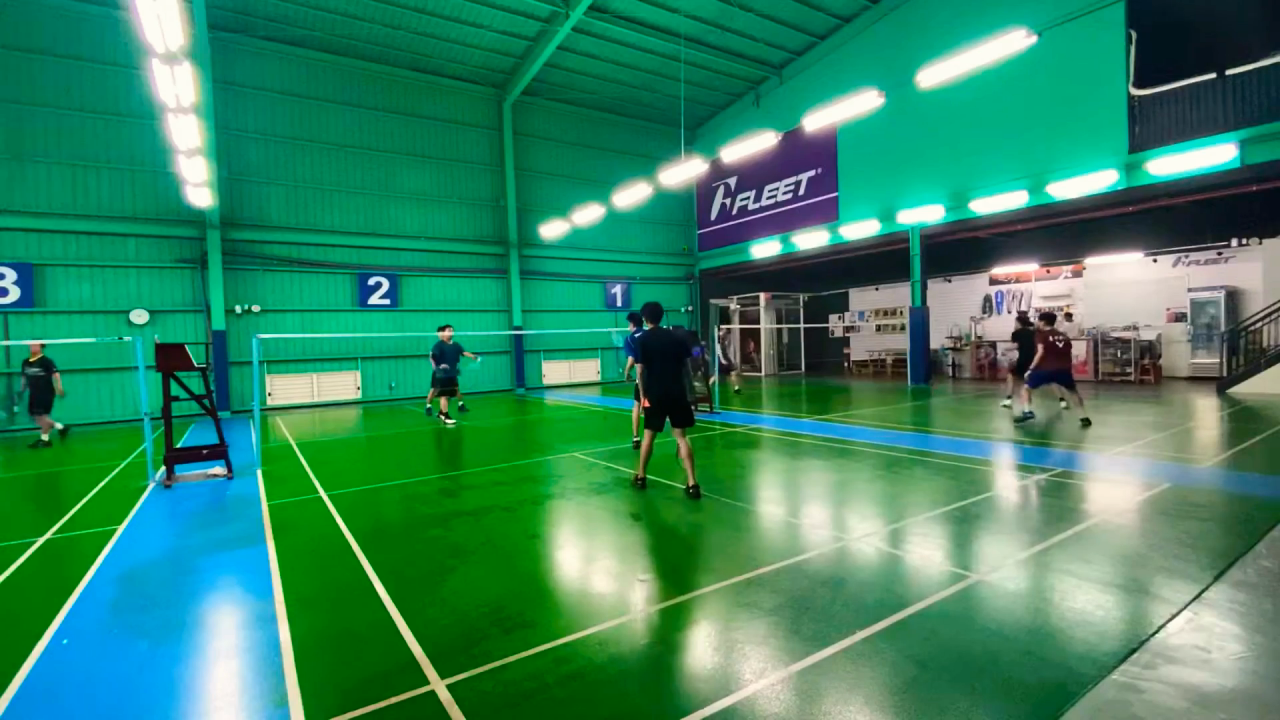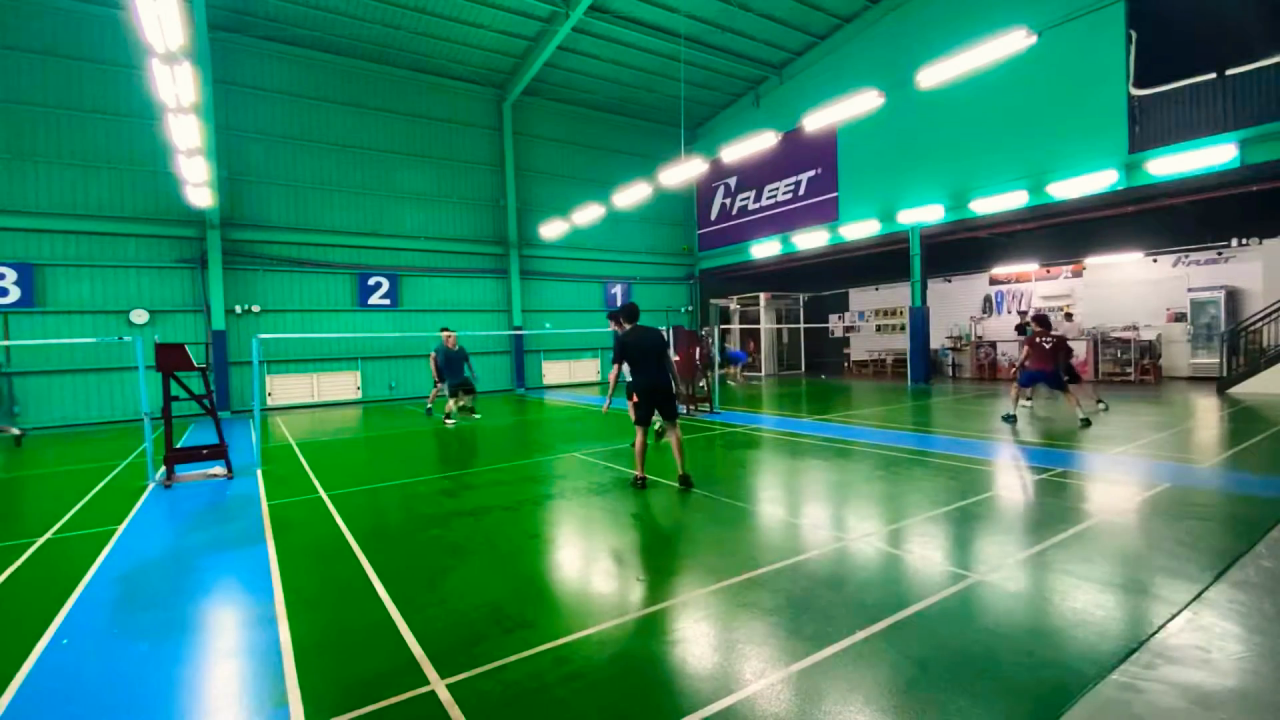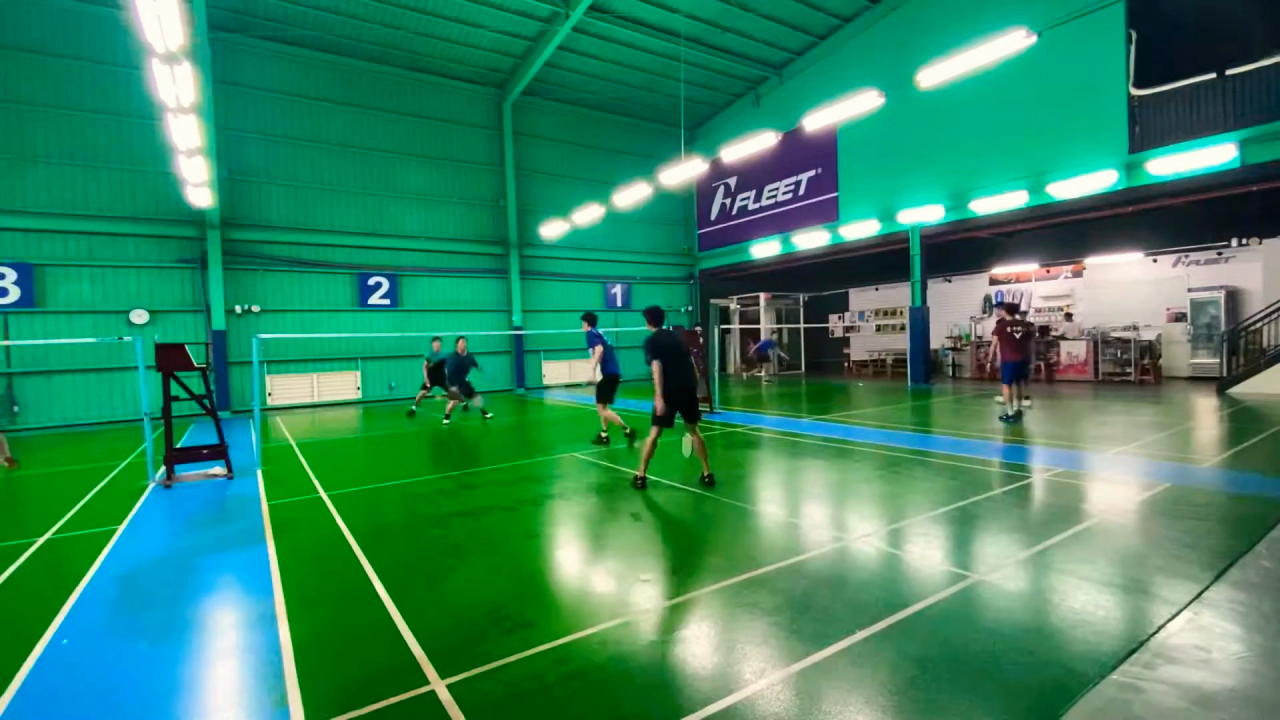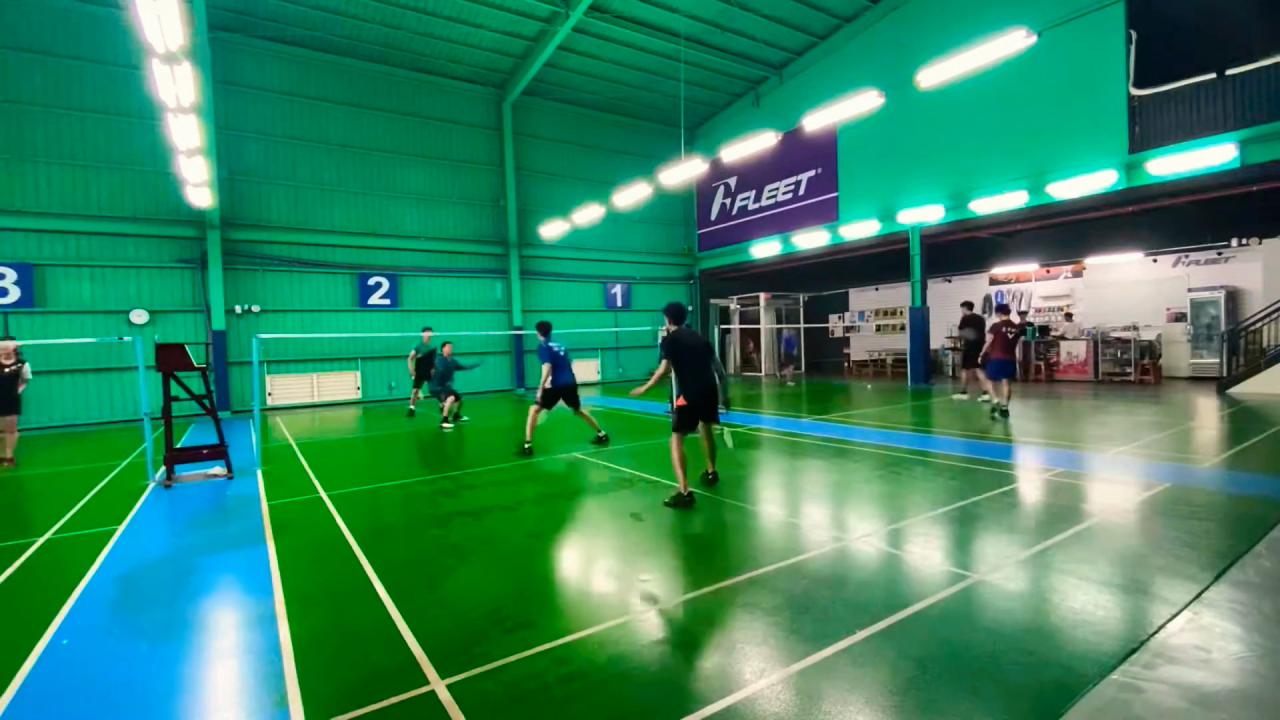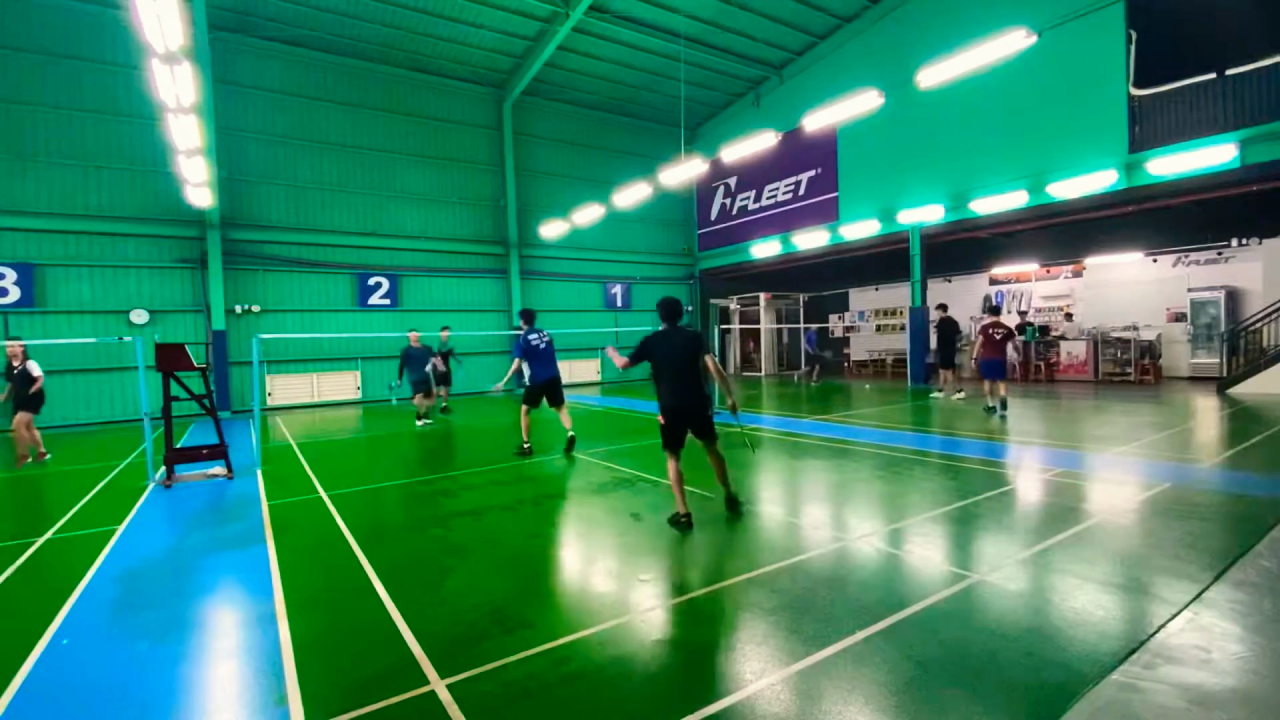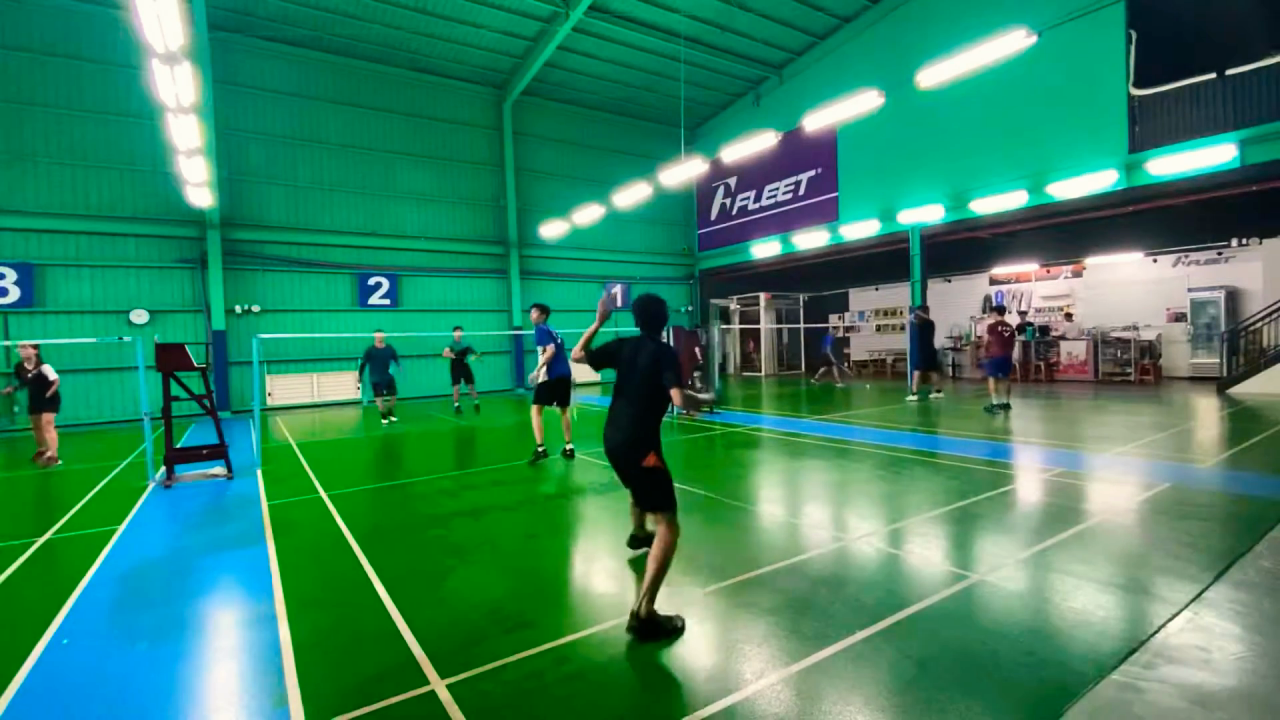
dt=0.5s
person 1, frame 1
left shoulder: (642, 339)
right shoulder: (677, 338)
left elbow: (640, 371)
right elbow: (687, 368)
left wrist: (643, 395)
right wrist: (688, 392)
left hip: (655, 394)
right hip: (678, 393)
left knee: (649, 435)
right knee: (681, 437)
left ankle: (640, 477)
right ankle: (692, 484)
person 1, frame 2
left shoulder: (622, 340)
right shoulder: (656, 333)
right elbow: (669, 361)
left wrist: (609, 398)
left hip: (642, 389)
right hip: (664, 386)
left knee: (641, 432)
right knee: (673, 428)
left ankle: (640, 476)
right ankle: (682, 473)
person 1, frame 3
left shoulder: (651, 341)
right shoulder: (677, 337)
left elbow: (657, 368)
right elbow: (692, 365)
left wrist: (658, 396)
right wrist: (696, 391)
left hip: (669, 393)
right hip: (688, 389)
left knee: (654, 434)
right knee: (693, 431)
left ankle: (641, 476)
right ankle: (707, 474)
person 1, frame 4
left shoulder: (670, 339)
right shoulder: (699, 337)
left elbow: (664, 369)
right elbow: (717, 365)
left wrist: (644, 388)
right wrist: (724, 392)
left hip: (690, 393)
right hip: (710, 390)
left knee: (676, 440)
right knee: (706, 429)
left ankle: (684, 492)
right ankle: (711, 472)
person 1, frame 5
left shoulder: (652, 341)
right shoulder: (694, 337)
left elbow: (623, 364)
right elbow: (712, 366)
left wrist: (612, 354)
right wrist: (729, 396)
left hip: (670, 407)
right hip: (697, 403)
left knee: (673, 460)
right knee: (712, 449)
left ankle: (683, 513)
right ankle: (729, 495)
person 1, frame 6
left shoulder: (622, 346)
right shoulder: (665, 353)
left elbow: (578, 356)
right elbow: (679, 400)
left wrist: (598, 322)
left hip: (613, 440)
right hip: (640, 444)
left knee: (645, 491)
right knee: (668, 529)
left ankle: (638, 533)
